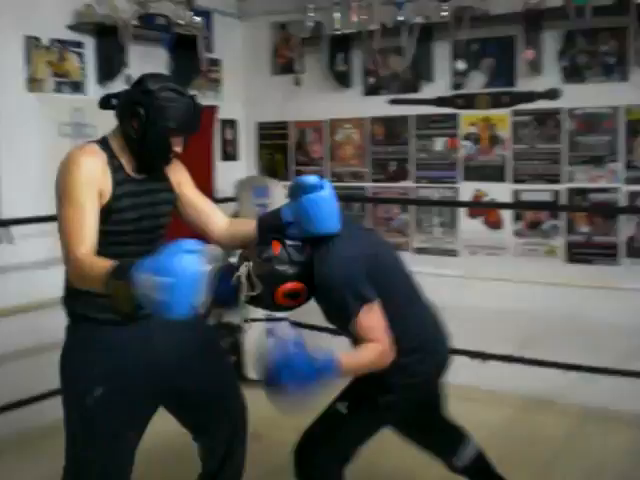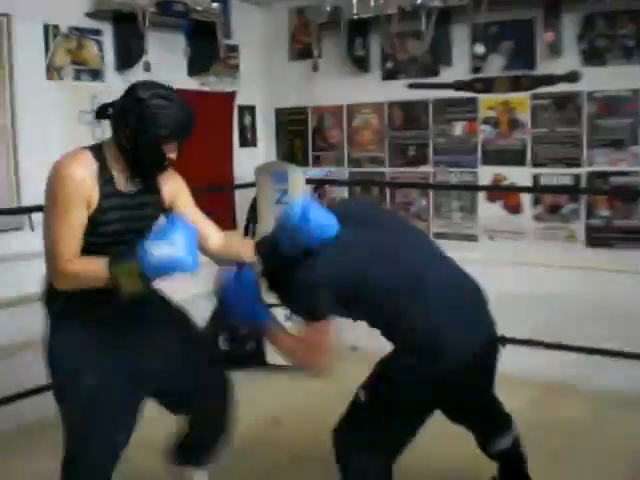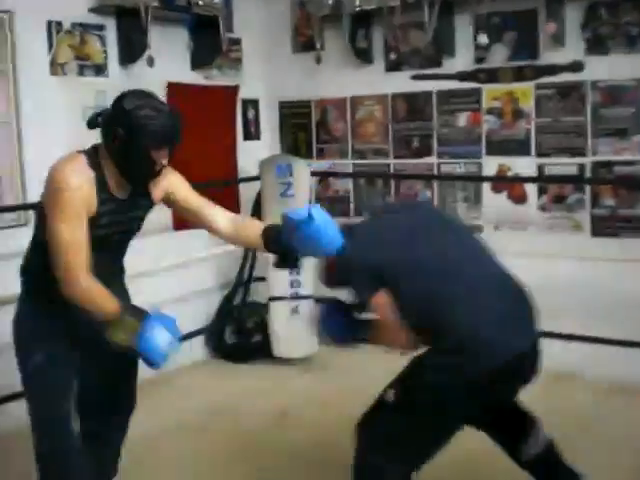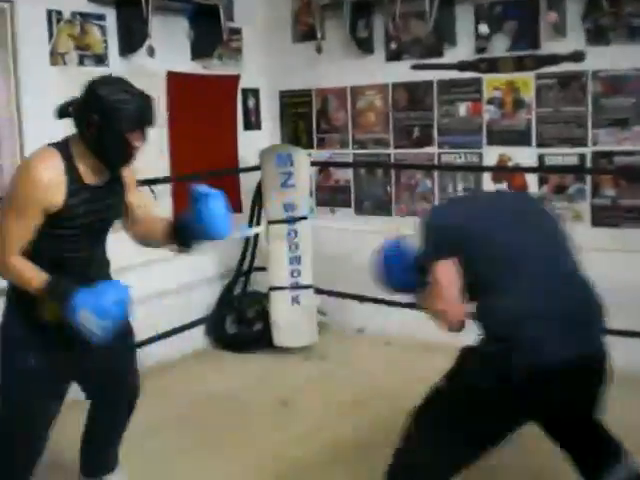
dt=0.2s
person 1, frame 1
left shoulder: (170, 170)
right shoulder: (87, 166)
left elbow: (223, 230)
right elbow: (79, 267)
left wrist: (283, 220)
right wrist: (133, 277)
left hip: (170, 319)
right hip: (105, 338)
left knee: (227, 415)
person 1, frame 2
left shoulder: (165, 180)
right shoulder: (75, 174)
left elbow: (215, 242)
right elbow: (63, 273)
right wrist: (136, 265)
left hip: (136, 306)
right hip: (82, 325)
left knee: (213, 395)
person 1, frame 3
left shoulder: (158, 179)
right shoulder: (72, 178)
left elbow: (228, 224)
right elbow: (74, 281)
left wrist: (283, 236)
right wrist: (134, 327)
left hip: (110, 302)
right hip: (52, 312)
left knee: (116, 400)
right knee: (55, 424)
person 1, frame 4
left shoulder: (120, 169)
right shoulder: (44, 173)
left elbow: (145, 231)
left wrist: (189, 226)
right wrist: (65, 299)
left hip: (102, 297)
right hip: (46, 311)
left knee: (121, 392)
person 2, frame 1
left shoulder: (338, 266)
right shoulder: (336, 231)
left elbow: (383, 352)
left wrist: (320, 368)
left hip: (405, 364)
right hip: (427, 349)
left knee: (315, 457)
right knee: (430, 425)
person 2, frame 2
left shoulder: (313, 274)
right shoulder: (349, 211)
left elbow: (314, 360)
left wrist: (260, 321)
left hip: (434, 350)
right hip: (478, 326)
left knee: (358, 445)
right knee: (475, 407)
person 2, frame 3
left shoulder: (354, 255)
right shoulder: (413, 210)
left elbow: (404, 338)
left wrist: (358, 332)
left hip: (470, 354)
right hip: (522, 336)
left knee: (379, 448)
right knee: (494, 407)
person 2, frame 4
left shoulder: (444, 218)
right shoulder: (529, 207)
left elbow: (452, 313)
left wrist: (416, 284)
left hip: (518, 353)
right hip: (585, 346)
right knee: (579, 432)
